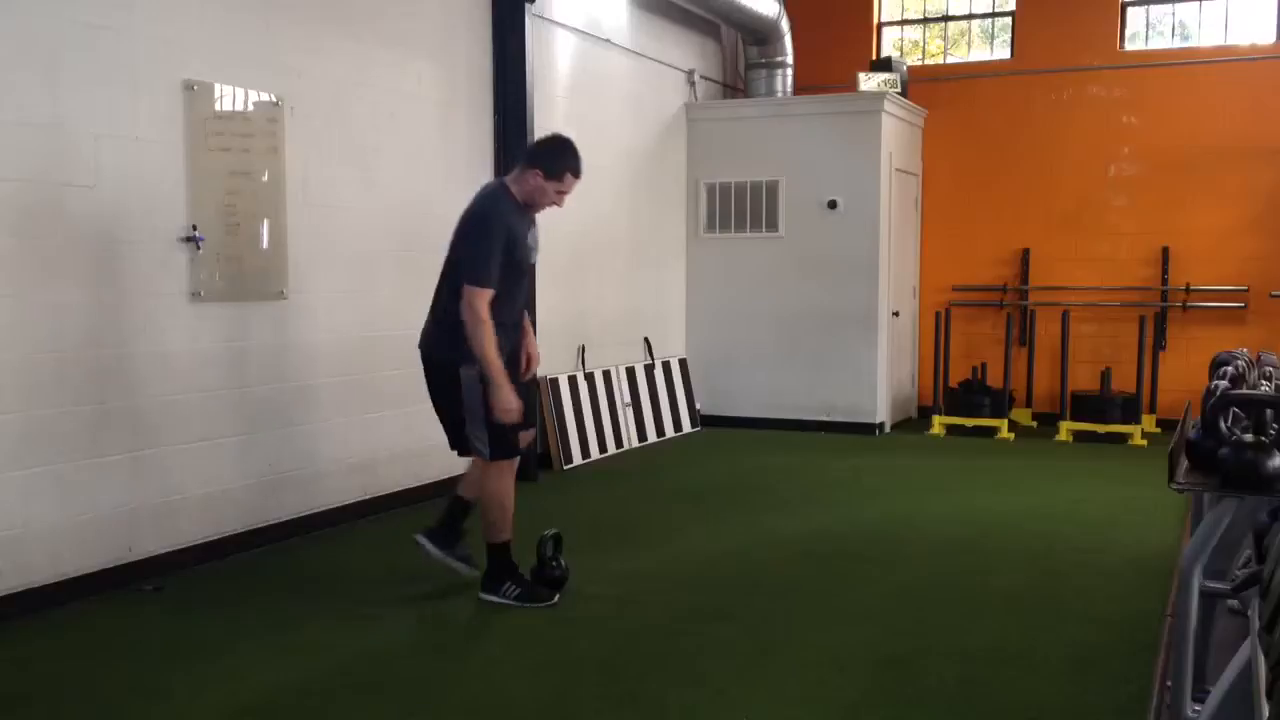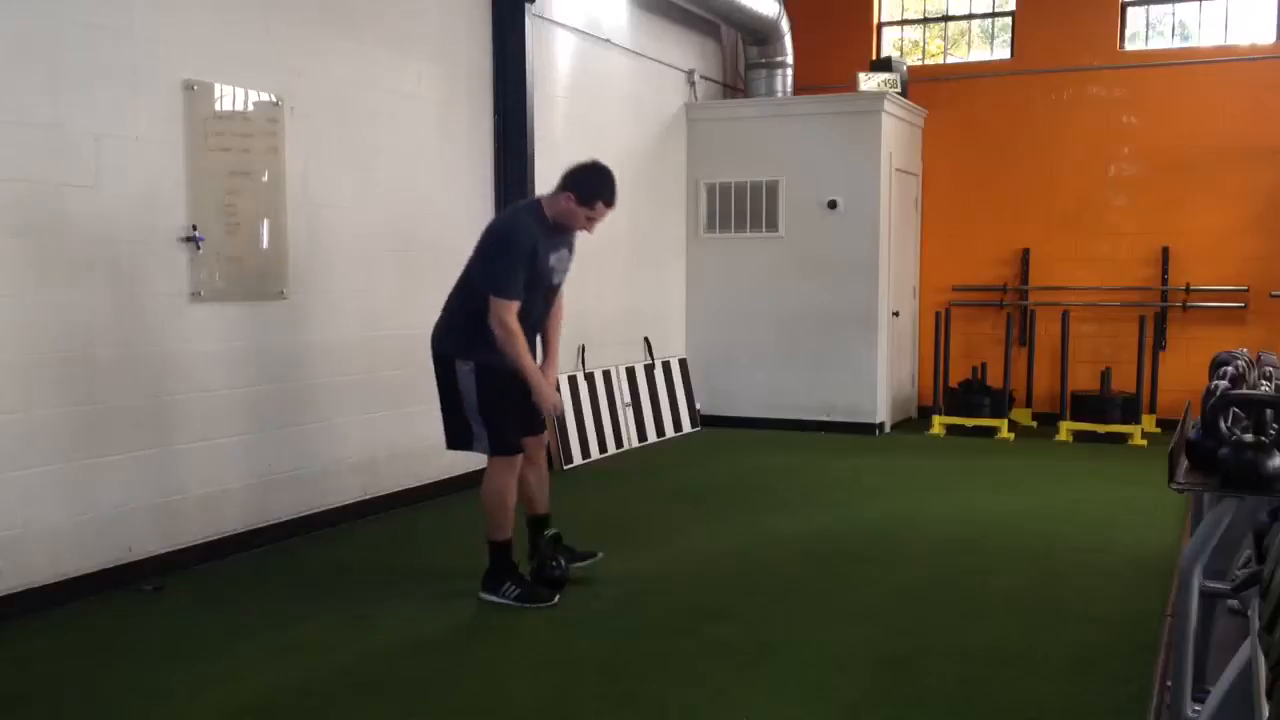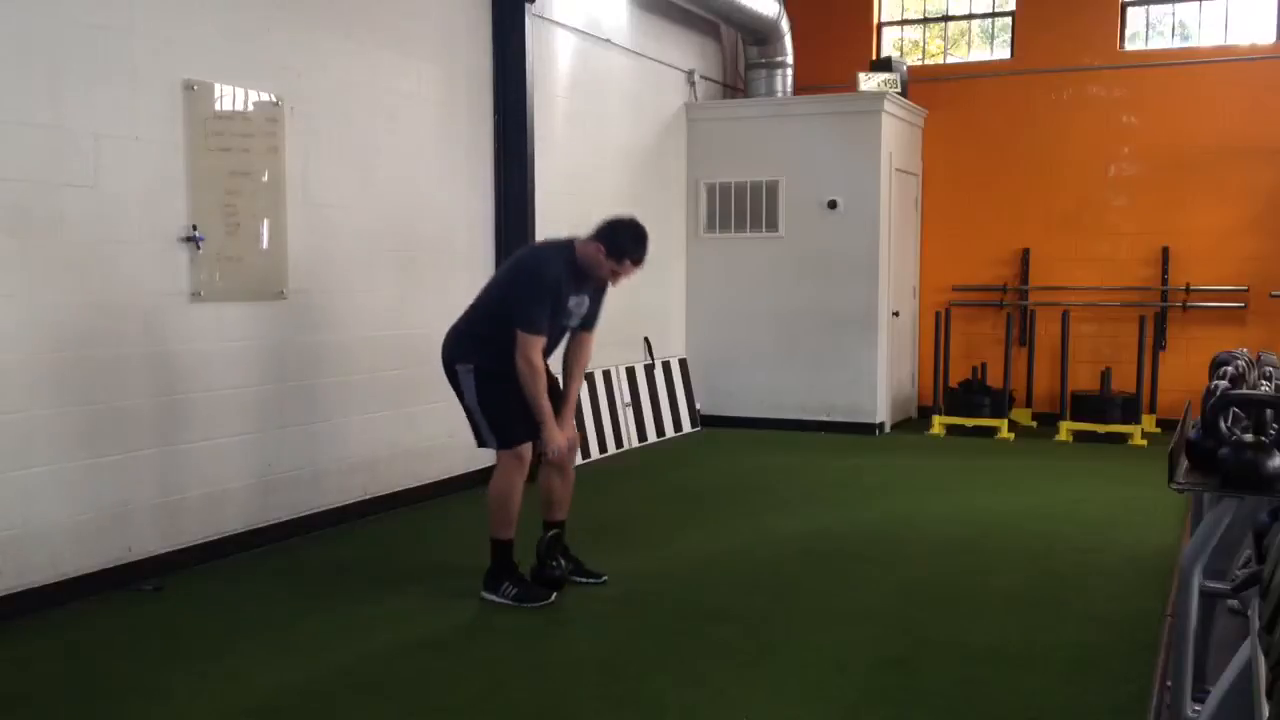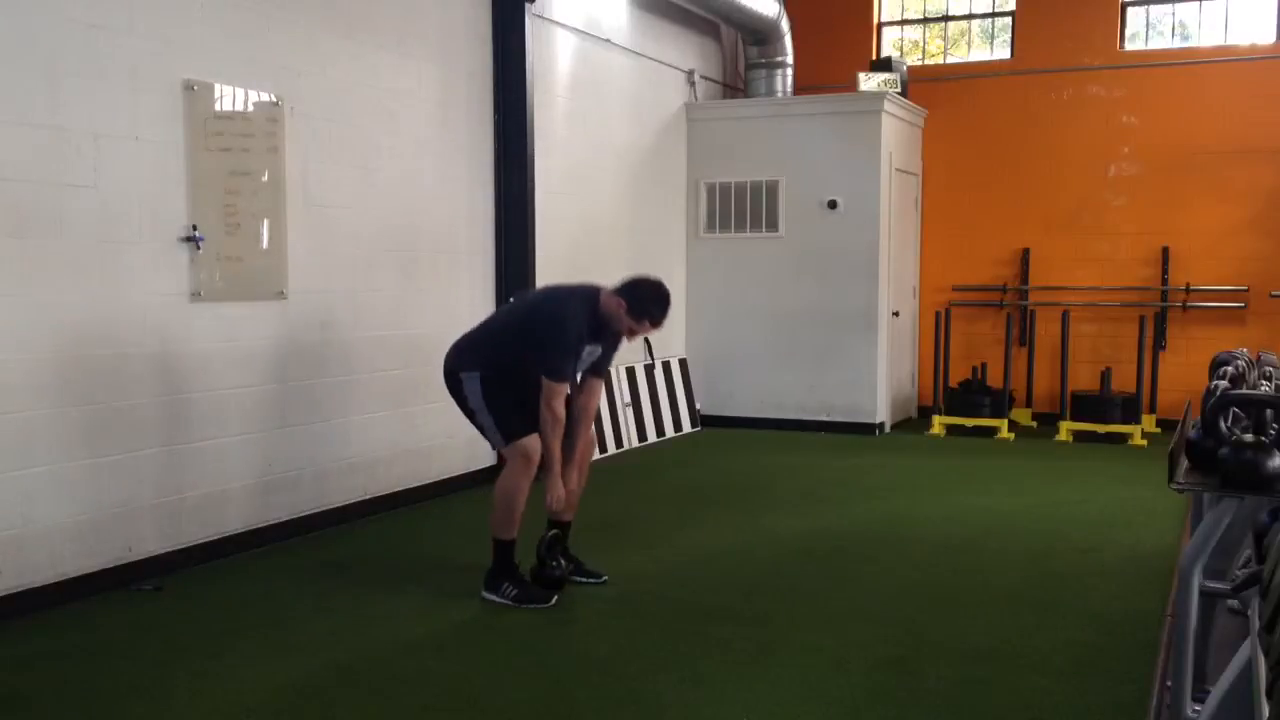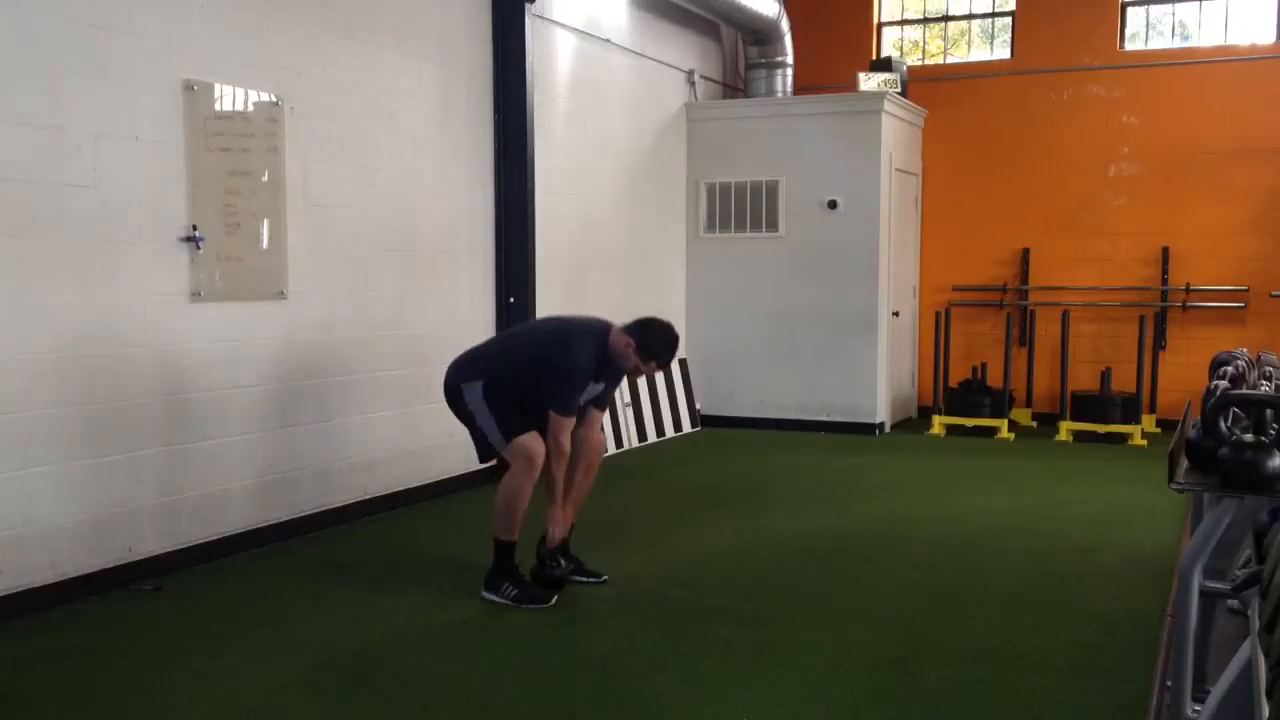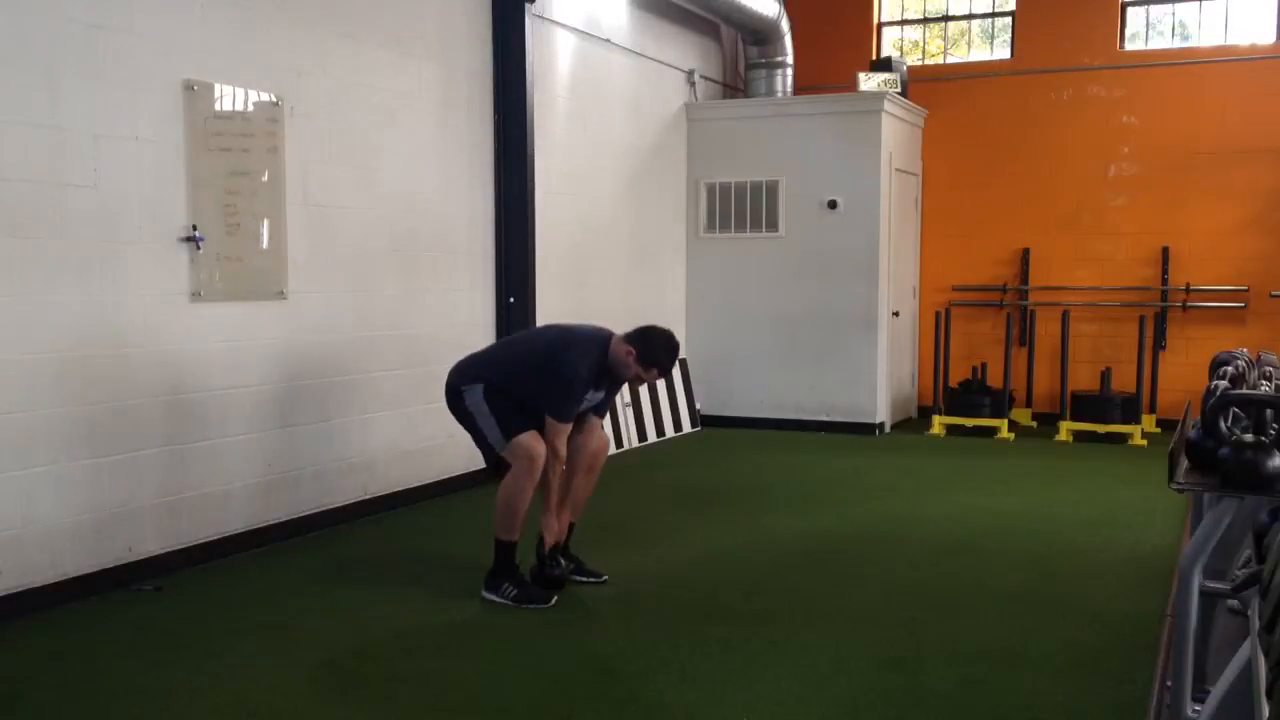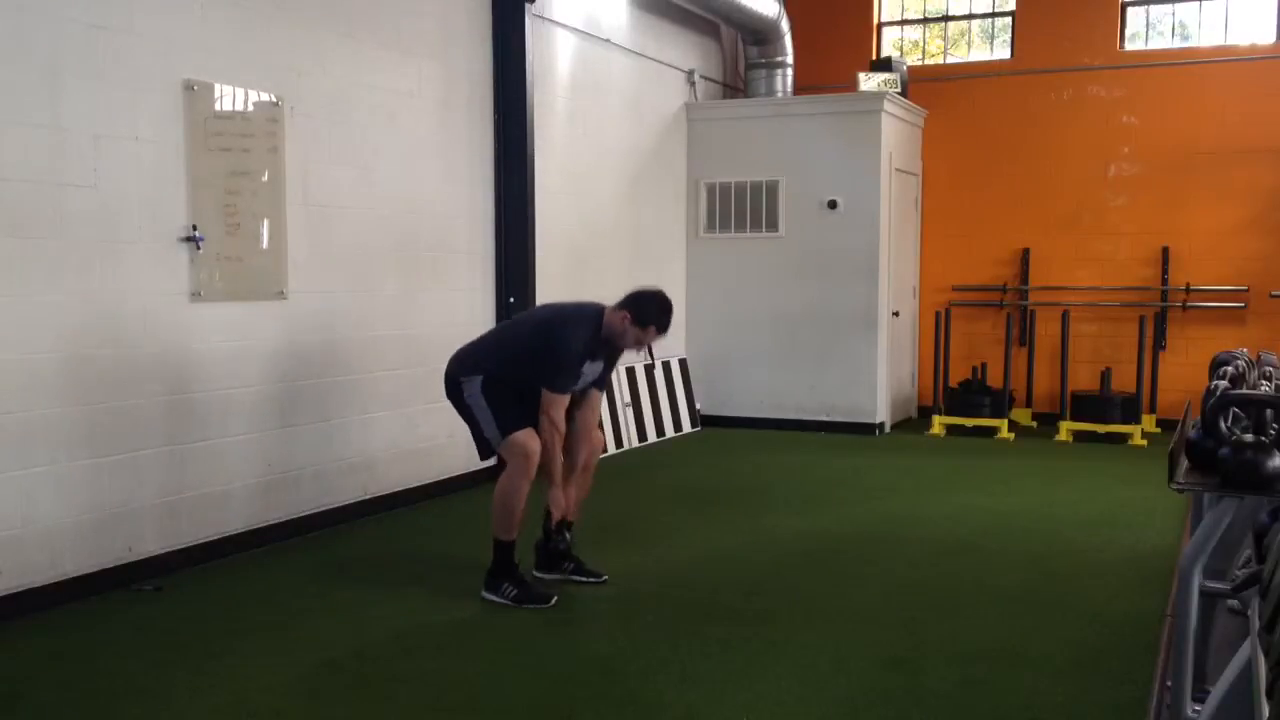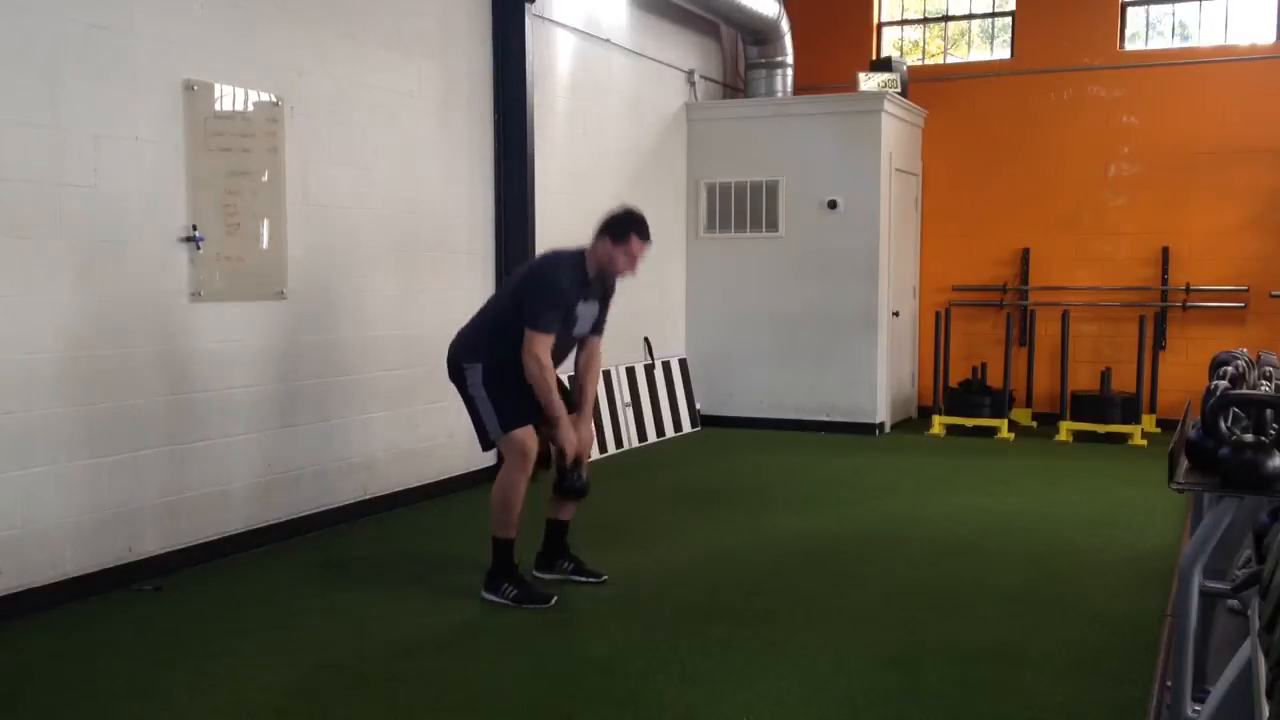
dt=0.2s
person 1, frame 1
left shoulder: (519, 209)
right shoulder: (492, 216)
right elbow: (474, 307)
left wrist: (526, 334)
right wrist: (499, 384)
left hip: (493, 349)
right hip: (464, 355)
left knee: (516, 440)
right knee: (500, 456)
left ankle: (446, 531)
right ankle: (500, 576)
person 1, frame 2
left shoulder: (561, 231)
right shoulder: (517, 231)
left elbow: (551, 298)
right elbow: (503, 318)
left wrist: (551, 361)
right wrist: (538, 384)
left hip: (509, 351)
right hip: (472, 352)
left knee: (535, 444)
right knee: (507, 456)
left ankle: (543, 545)
right ankle: (500, 576)
person 1, frame 3
left shoulder: (594, 277)
right shoulder: (544, 269)
left elbow: (580, 343)
right elbow: (528, 356)
left wrist: (568, 416)
right wrist: (548, 426)
left hip: (524, 365)
right hip: (477, 359)
left knee: (566, 447)
right knee: (518, 453)
left ankle: (553, 553)
right ankle: (500, 575)
person 1, frame 4
left shoulder: (610, 324)
right shoulder: (567, 317)
left elbow: (588, 394)
right elbow: (552, 405)
left wrist: (572, 469)
right wrist: (555, 477)
left hip: (522, 375)
right hip: (477, 370)
left knee: (584, 444)
right knee: (528, 452)
left ankle: (556, 551)
right ankle: (500, 574)
person 1, frame 5
left shoulder: (613, 355)
right shoulder: (577, 353)
left elbow: (588, 429)
right elbow: (559, 439)
left wrist: (569, 505)
right wrist: (555, 507)
right hip: (476, 383)
left knee: (594, 447)
right knee: (531, 454)
left ankle: (557, 552)
right ankle: (501, 574)
person 1, frame 6
left shoulder: (613, 363)
right shoulder: (576, 362)
left elbow: (586, 436)
right elbow: (556, 444)
left wrist: (565, 509)
right wrist: (550, 514)
right hip: (476, 388)
left knee: (599, 446)
right knee: (531, 453)
left ankle: (558, 552)
right ankle: (501, 574)
person 1, frame 7
left shoulder: (610, 339)
right shoulder: (570, 335)
left elbow: (586, 411)
right elbow: (551, 418)
left wrist: (571, 485)
right wrist: (555, 487)
left hip: (521, 383)
right hip: (476, 378)
left knee: (592, 443)
right knee: (526, 450)
left ankle: (557, 552)
right ankle: (501, 574)
person 1, frame 8
left shoulder: (602, 283)
right shoulder: (555, 276)
left elbow: (590, 353)
right elbow: (535, 359)
left wrist: (583, 419)
right wrist: (562, 427)
left hip: (522, 362)
right hip: (483, 363)
left knee: (580, 435)
right knee: (523, 447)
left ankle: (554, 554)
right ankle: (500, 575)
